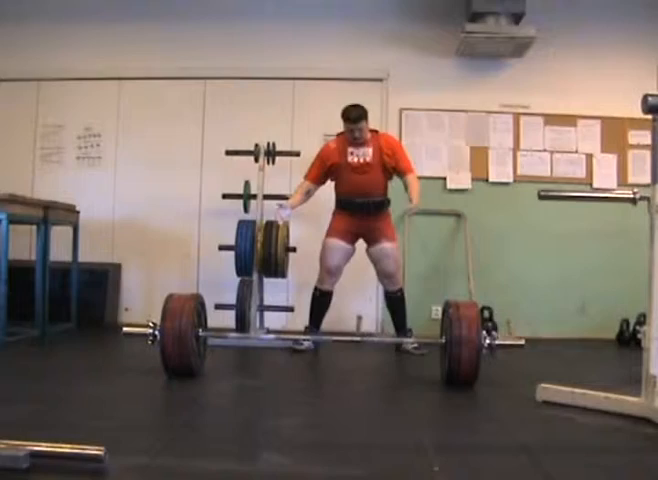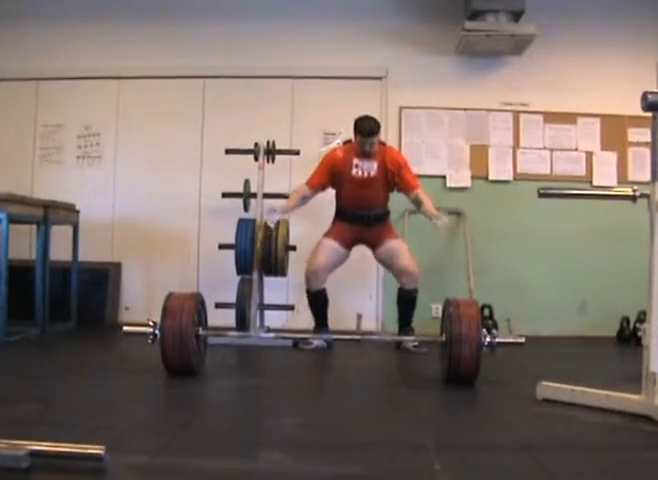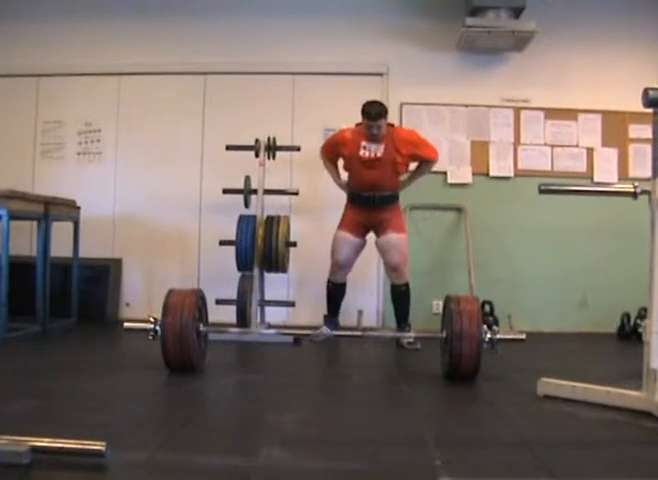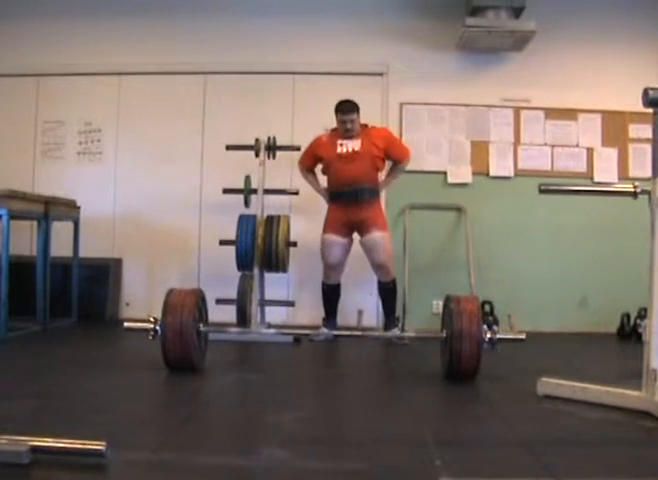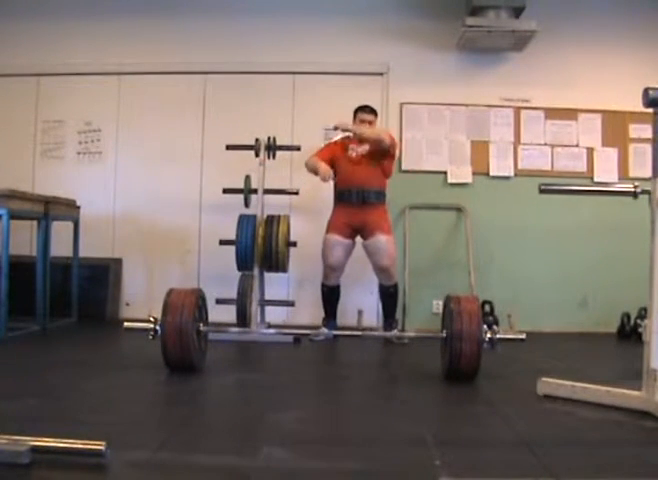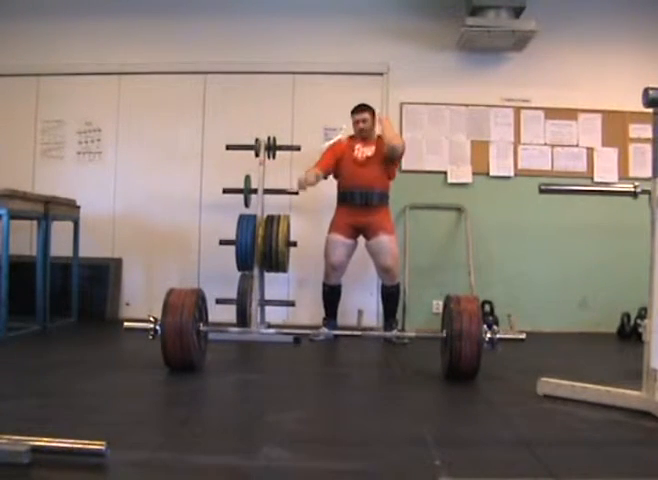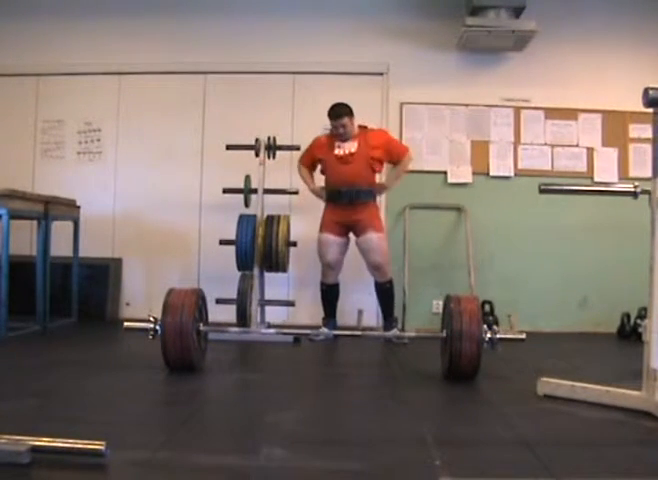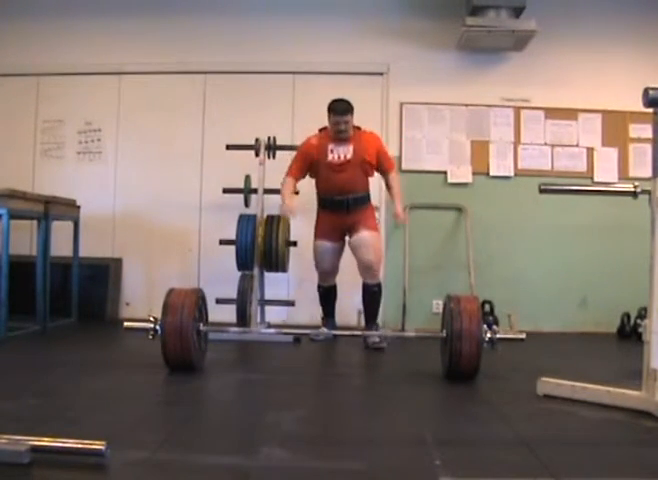
dt=0.7s
person 1, frame 1
left shoulder: (388, 144)
right shoulder: (331, 149)
left elbow: (408, 175)
right elbow: (310, 184)
left wrist: (413, 198)
right wrist: (290, 205)
left hip: (378, 217)
right hip: (344, 217)
left knee: (391, 277)
right knee: (327, 274)
left ankle: (404, 336)
right ankle: (311, 333)
person 1, frame 2
left shoulder: (393, 158)
right shoulder: (336, 157)
left elbow: (415, 192)
right elbow: (308, 189)
left wrist: (433, 213)
right wrist: (282, 209)
left hip: (380, 226)
right hip: (344, 225)
left knee: (410, 274)
right knee: (314, 272)
left ankle: (405, 334)
right ankle: (322, 332)
person 1, frame 3
left shoulder: (404, 138)
right shoulder: (345, 138)
left elbow: (431, 157)
right elbow: (326, 153)
left wrist: (406, 182)
right wrist: (339, 181)
left hip: (388, 211)
right hip: (355, 209)
left knee: (397, 269)
right knee: (338, 266)
left ankle: (404, 329)
right ankle: (330, 322)
person 1, frame 4
left shoulder: (380, 136)
right shoulder: (323, 142)
left elbow: (403, 158)
right elbow: (304, 166)
left wrist: (382, 185)
right wrist: (321, 191)
left hip: (370, 209)
right hip: (337, 211)
left knee: (384, 267)
right knee: (331, 268)
left ankle: (391, 324)
right ankle: (329, 324)
person 1, frame 5
left shoulder: (384, 144)
right shoulder: (336, 146)
left elbow: (382, 138)
right elbow: (310, 161)
left wrist: (349, 129)
right wrist: (320, 166)
left hip: (374, 213)
right hip: (343, 213)
left knee: (387, 270)
right knee: (331, 269)
left ankle: (390, 326)
right ankle: (328, 324)
person 1, frame 6
left shoulder: (386, 144)
right shoulder: (340, 146)
left elbow: (398, 148)
right elbow: (319, 170)
left wrist: (385, 124)
right wrist: (307, 178)
left hip: (378, 215)
right hip: (345, 214)
left knee: (390, 270)
right knee: (332, 269)
left ankle: (390, 326)
right ankle: (329, 324)
person 1, frame 7
left shoulder: (377, 138)
right shoulder: (321, 143)
left elbow: (405, 157)
right elbow: (303, 164)
left wrist: (388, 182)
right wrist: (312, 187)
left hip: (366, 210)
right hip: (333, 212)
left knee: (381, 268)
right knee: (329, 268)
left ankle: (390, 325)
right ankle: (329, 324)
person 1, frame 8
left shoulder: (370, 141)
right shoulder: (312, 144)
left elbow: (390, 171)
right elbow: (291, 175)
left wrist: (397, 203)
right wrist: (287, 199)
left hip: (361, 213)
right hip: (327, 215)
left knee: (370, 267)
right knee: (325, 273)
left ankle: (372, 328)
right ankle: (328, 324)
